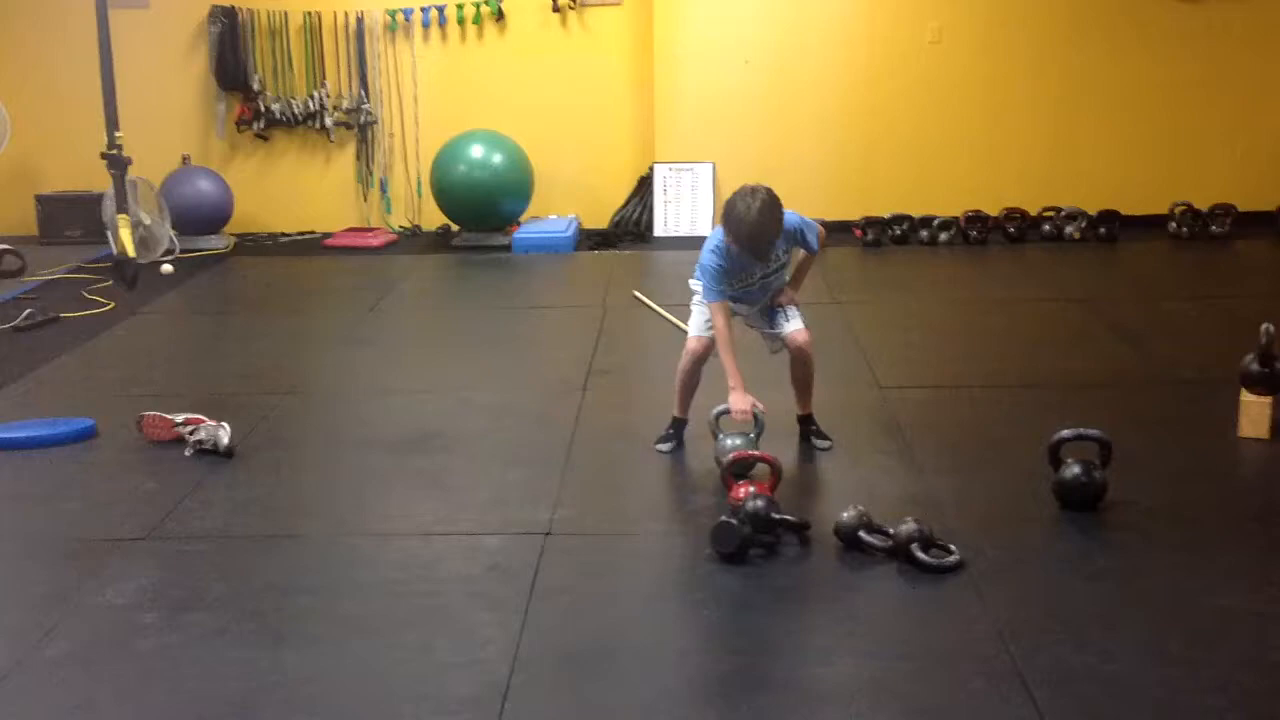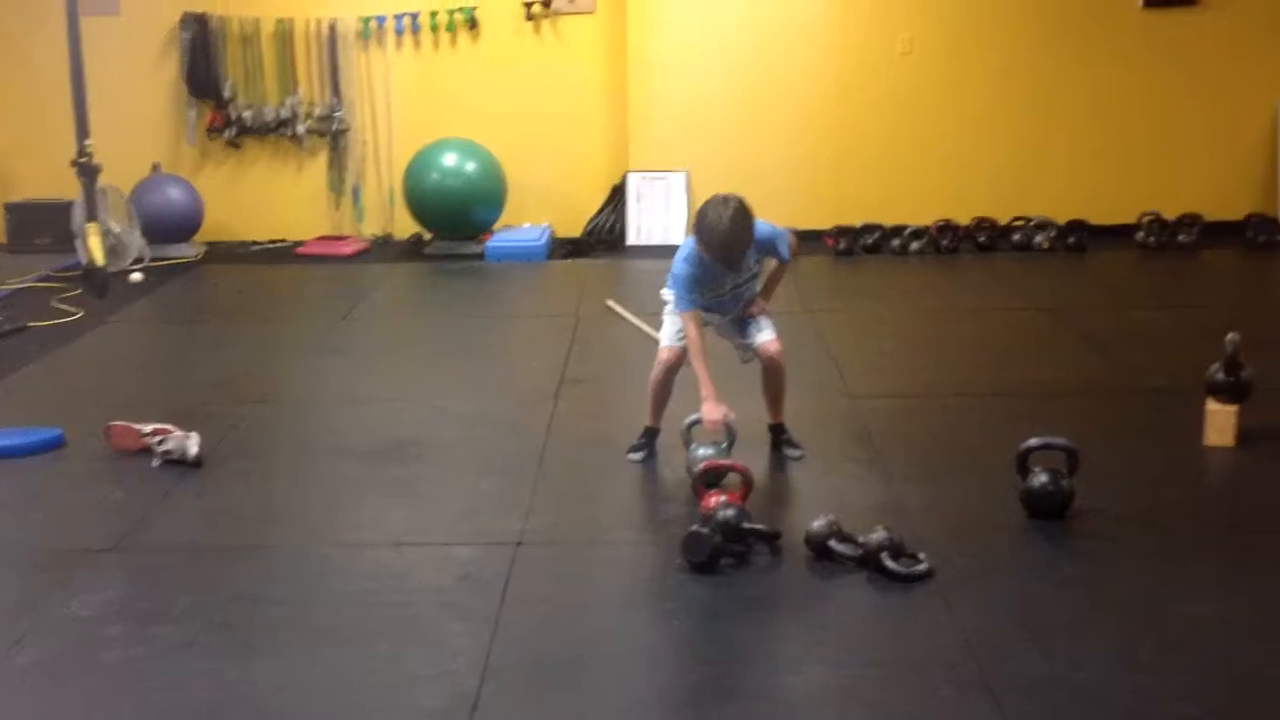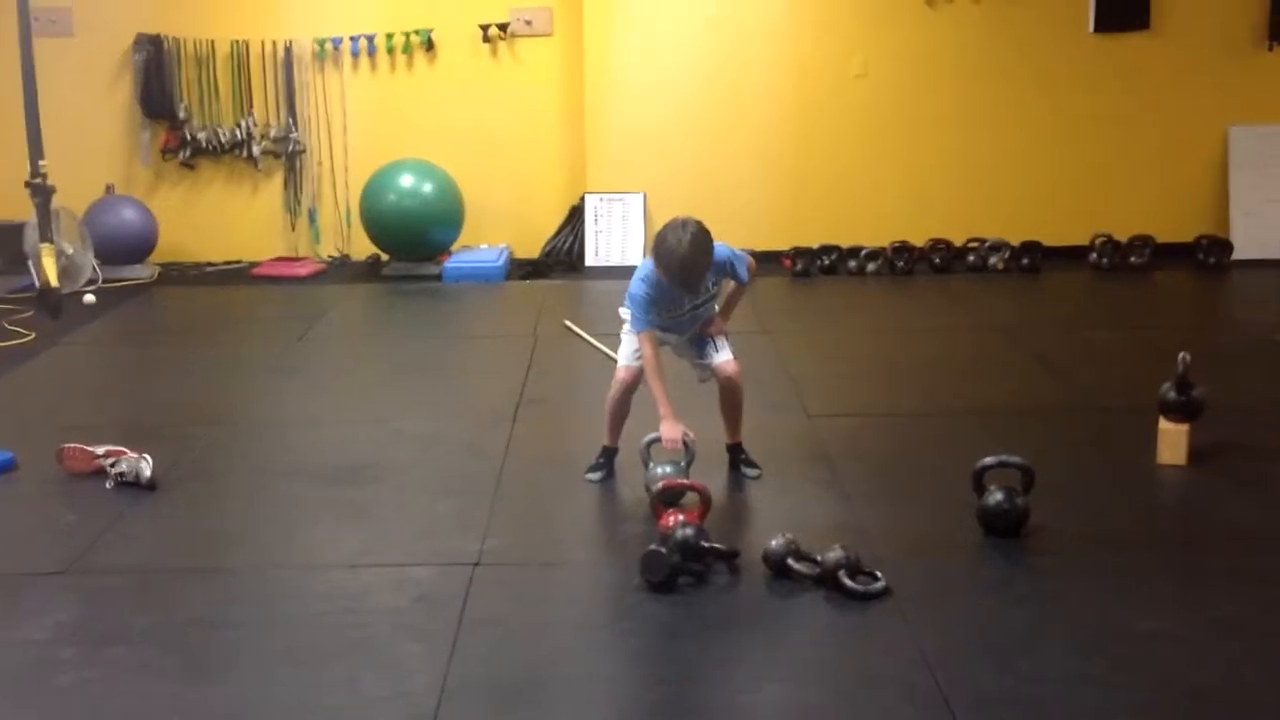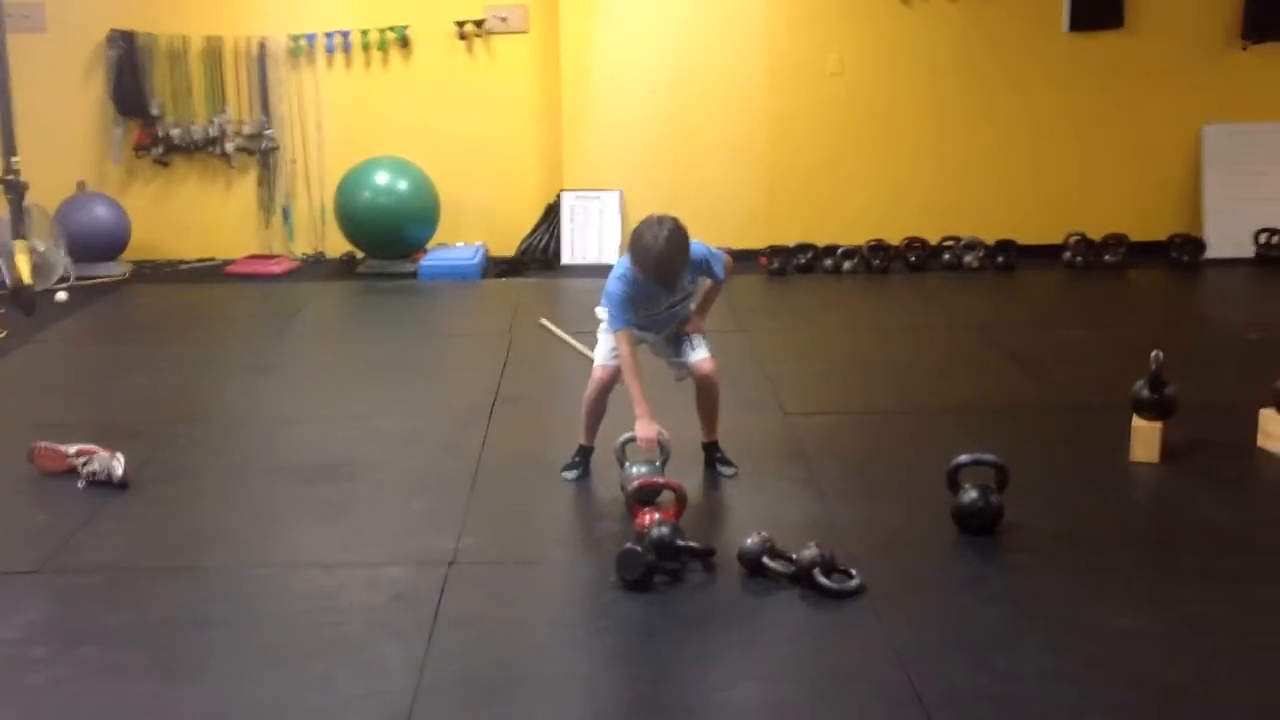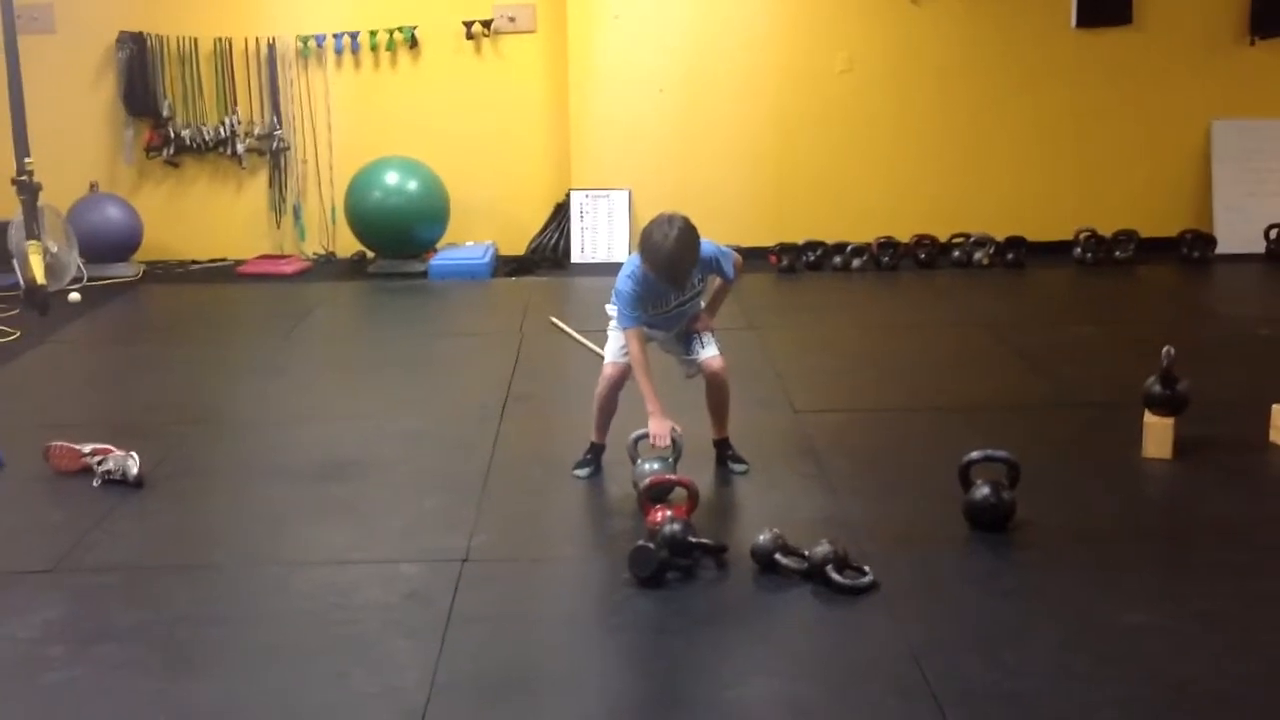
dt=0.3s
person 1, frame 1
left shoulder: (791, 225)
right shoulder: (714, 253)
left elbow: (819, 236)
right elbow: (720, 321)
left wrist: (793, 286)
right wrist: (736, 388)
left hip: (769, 294)
right hip: (717, 296)
left knee: (801, 343)
right knee: (695, 349)
left ankle: (806, 421)
right ankle: (678, 423)
person 1, frame 2
left shoulder: (763, 235)
right shoulder: (686, 262)
left elbow: (790, 245)
right elbow: (693, 330)
left wrist: (764, 296)
right wrist: (709, 397)
left hip: (741, 303)
right hip: (689, 304)
left knee: (772, 353)
right knee: (667, 359)
left ankle: (778, 430)
right ankle: (650, 433)
person 1, frame 3
left shoulder: (721, 257)
right shoulder: (644, 283)
left elbow: (749, 268)
right elbow: (648, 350)
left wrist: (723, 316)
right wrist: (667, 416)
left hip: (700, 324)
right hip: (648, 325)
left knee: (730, 374)
right knee: (624, 378)
left ankle: (736, 450)
right ankle: (608, 452)
person 1, frame 4
left shoulder: (697, 255)
right shoulder: (620, 281)
left elbow: (725, 265)
right elbow: (625, 349)
left wrist: (699, 314)
right wrist: (643, 416)
left hip: (676, 321)
right hip: (625, 323)
left knee: (706, 372)
right knee: (602, 377)
left ankle: (712, 448)
right ankle: (584, 451)
person 1, frame 5
left shoulder: (707, 253)
right shoulder: (630, 279)
left elbow: (735, 263)
right elbow: (635, 347)
left wrist: (709, 312)
right wrist: (655, 412)
left hip: (685, 320)
right hip: (634, 321)
left knee: (716, 370)
right knee: (612, 375)
left ankle: (722, 445)
right ankle: (596, 448)
